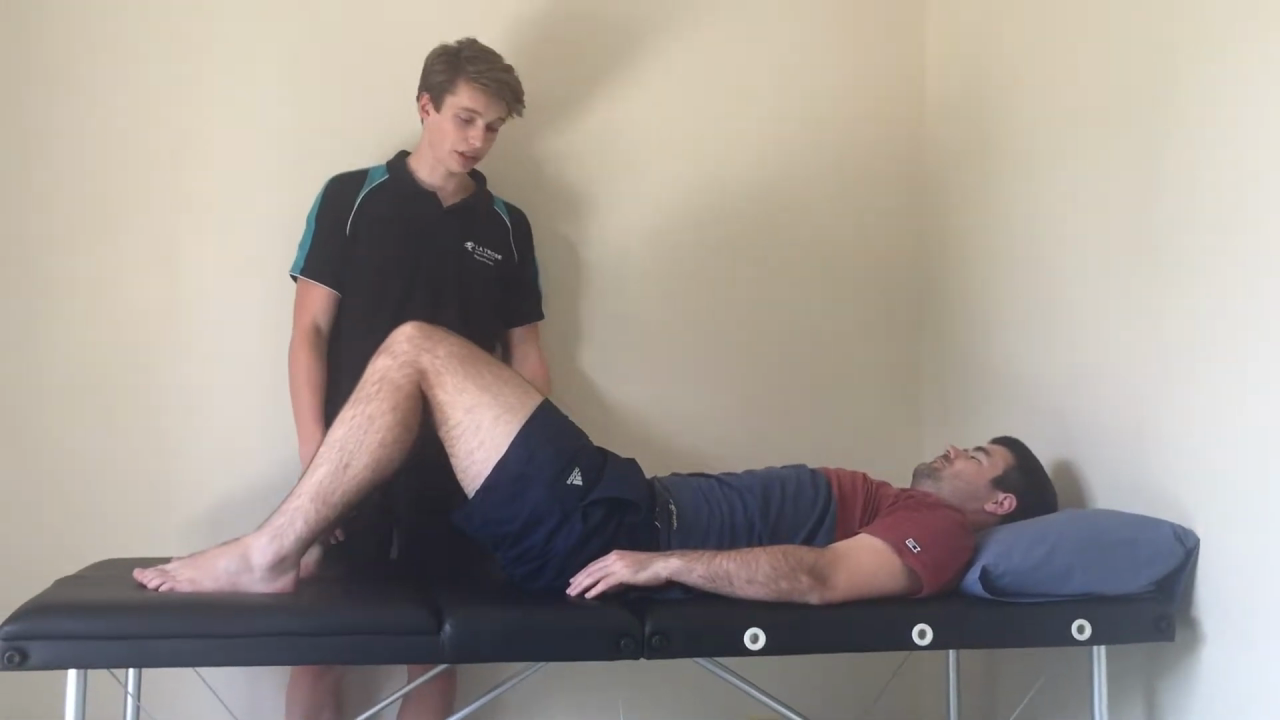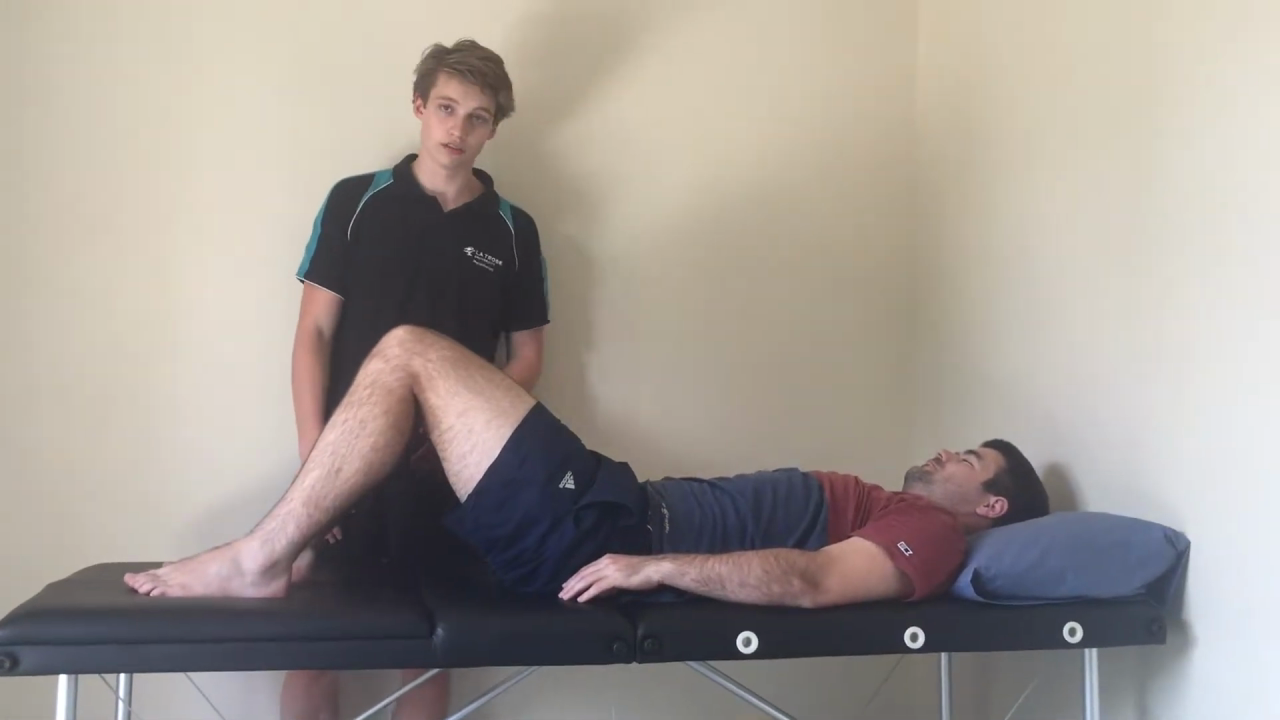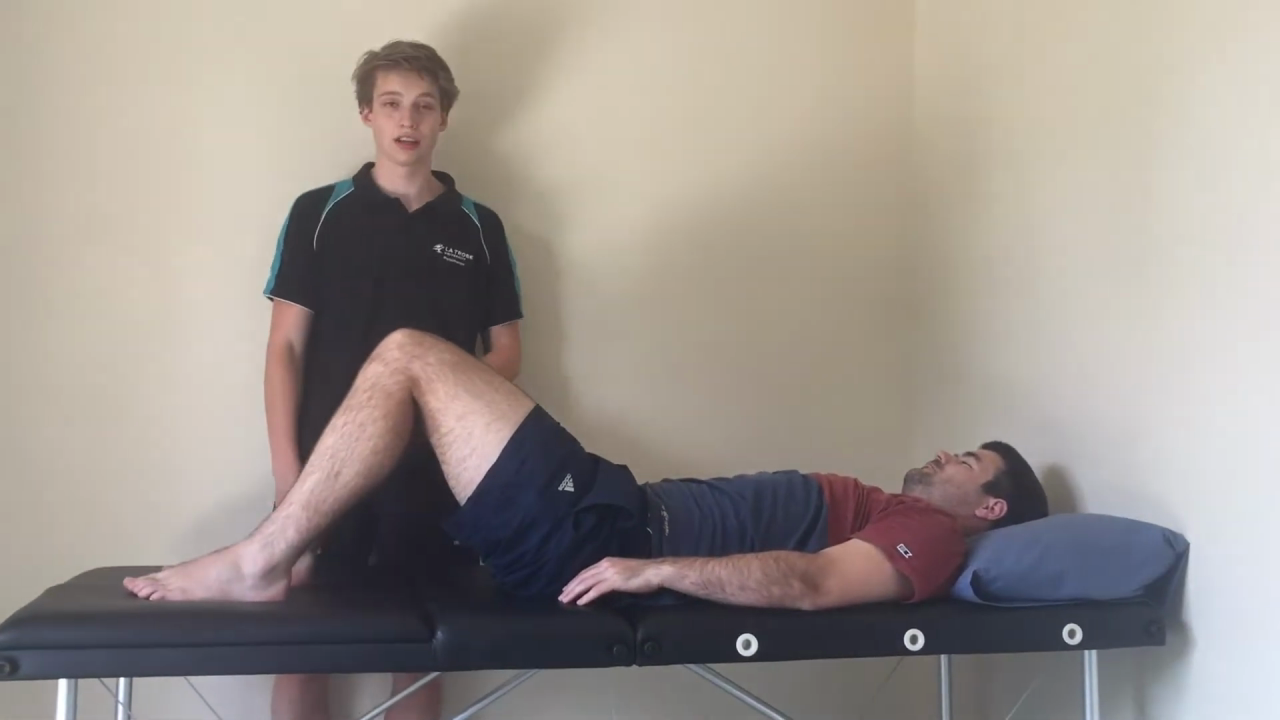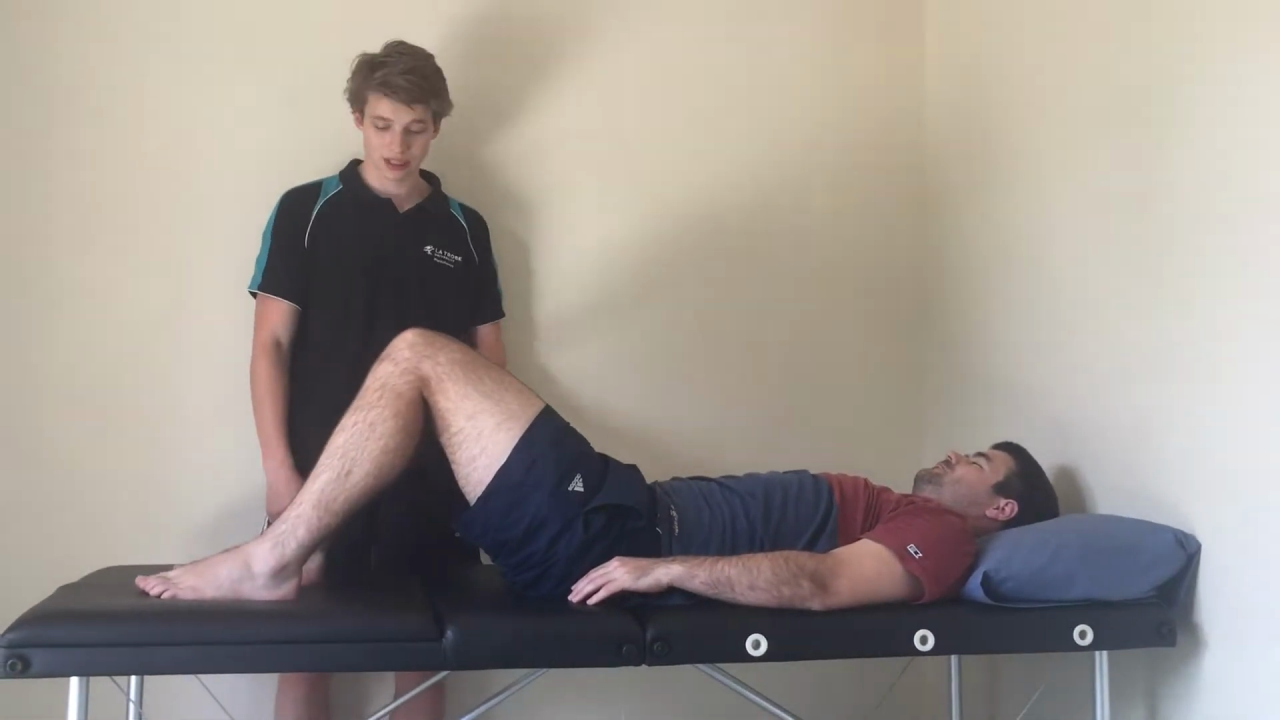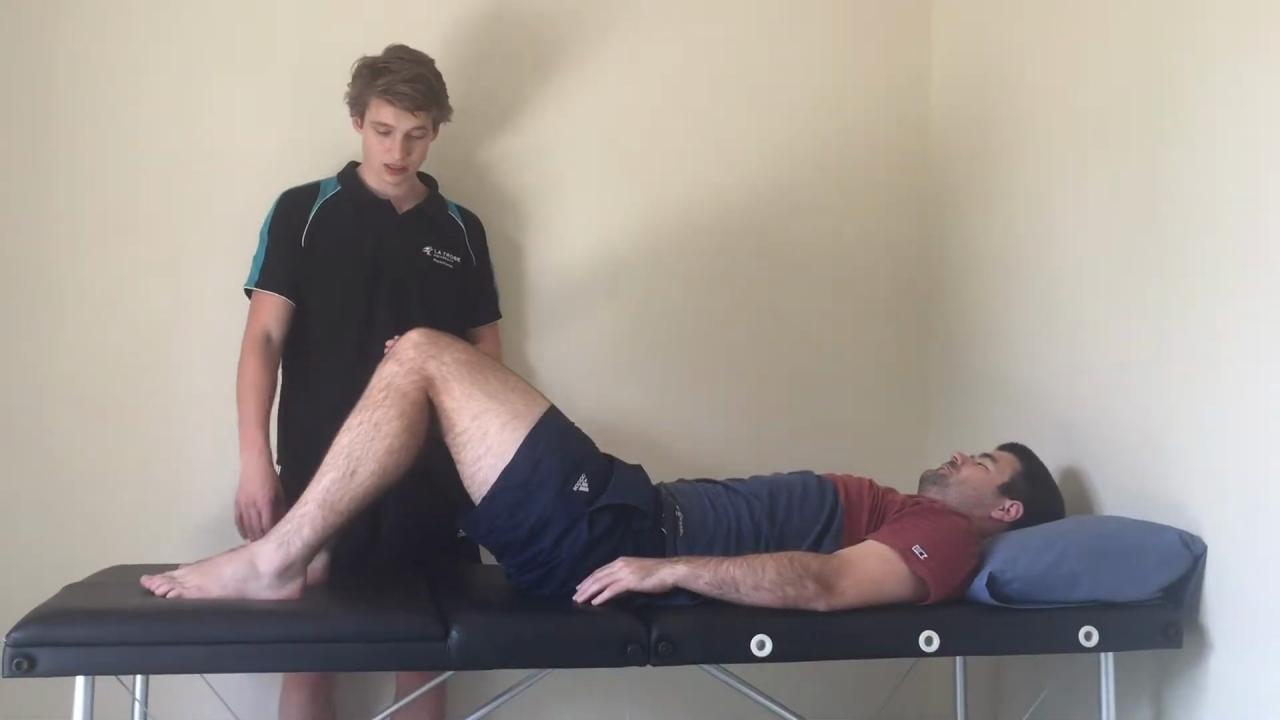
dt=0.5s
person 1, frame 1
left shoulder: (937, 532)
right shoulder: (894, 511)
left elbow: (815, 579)
left wrist: (659, 563)
left hip: (612, 532)
right hip: (634, 510)
left knee: (417, 348)
right knee: (420, 357)
left ankle: (269, 554)
right ankle: (287, 547)
person 1, frame 2
left shoulder: (928, 536)
right shoulder: (883, 513)
left elbow: (809, 583)
left wrist: (653, 566)
left hip: (605, 535)
right hip: (625, 513)
left knee: (409, 352)
right knee: (417, 361)
left ankle: (260, 559)
right ankle: (280, 550)
person 1, frame 3
left shoulder: (928, 537)
right shoulder: (882, 514)
left elbow: (808, 584)
left wrist: (654, 569)
left hip: (602, 537)
right hip: (625, 516)
left knee: (408, 355)
right knee: (413, 367)
left ankle: (259, 562)
right ankle: (283, 553)
person 1, frame 4
left shoulder: (937, 538)
right shoulder: (893, 515)
left elbow: (816, 585)
left wrist: (660, 569)
left hip: (611, 537)
right hip: (632, 516)
left knee: (419, 355)
right knee: (428, 362)
left ankle: (270, 561)
right ankle: (291, 552)
person 1, frame 5
left shoulder: (944, 539)
right shoulder: (902, 518)
left elbow: (820, 585)
left wrist: (664, 570)
left hip: (618, 538)
right hip: (639, 518)
left knee: (424, 355)
right knee: (428, 364)
left ankle: (277, 560)
right ankle: (301, 552)
person 2, frame 1
left shoulder: (506, 225)
right shoulder: (351, 198)
left elbow: (525, 350)
right elbow: (310, 333)
right wrist: (314, 457)
left hip: (457, 466)
person 2, frame 2
left shoulder: (512, 230)
right shoulder: (355, 202)
left elbow: (526, 356)
right elbow: (314, 333)
right wrist: (314, 456)
left hip: (449, 469)
person 2, frame 3
left shoulder: (478, 226)
right shoulder: (318, 213)
left elbow: (506, 352)
right elbow: (286, 349)
right wrist: (286, 470)
left hip: (434, 469)
person 2, frame 4
left shoulder: (464, 227)
right shoulder: (305, 211)
left elbow: (490, 350)
right elbow: (271, 345)
right wrist: (280, 469)
left hip: (430, 469)
right hip: (324, 465)
person 2, frame 5
left shoulder: (462, 229)
right shoulder: (302, 211)
left elbow: (488, 352)
right elbow: (264, 339)
right wrist: (255, 459)
left hip: (431, 468)
right hip: (322, 465)
